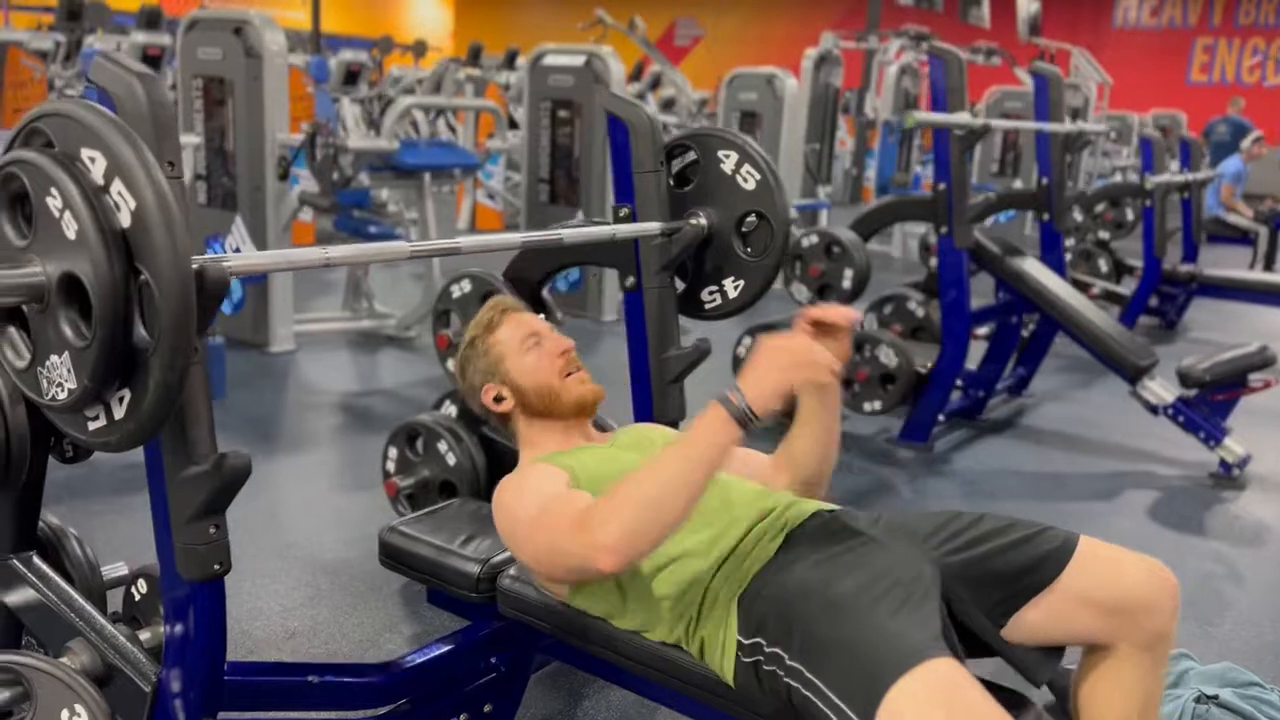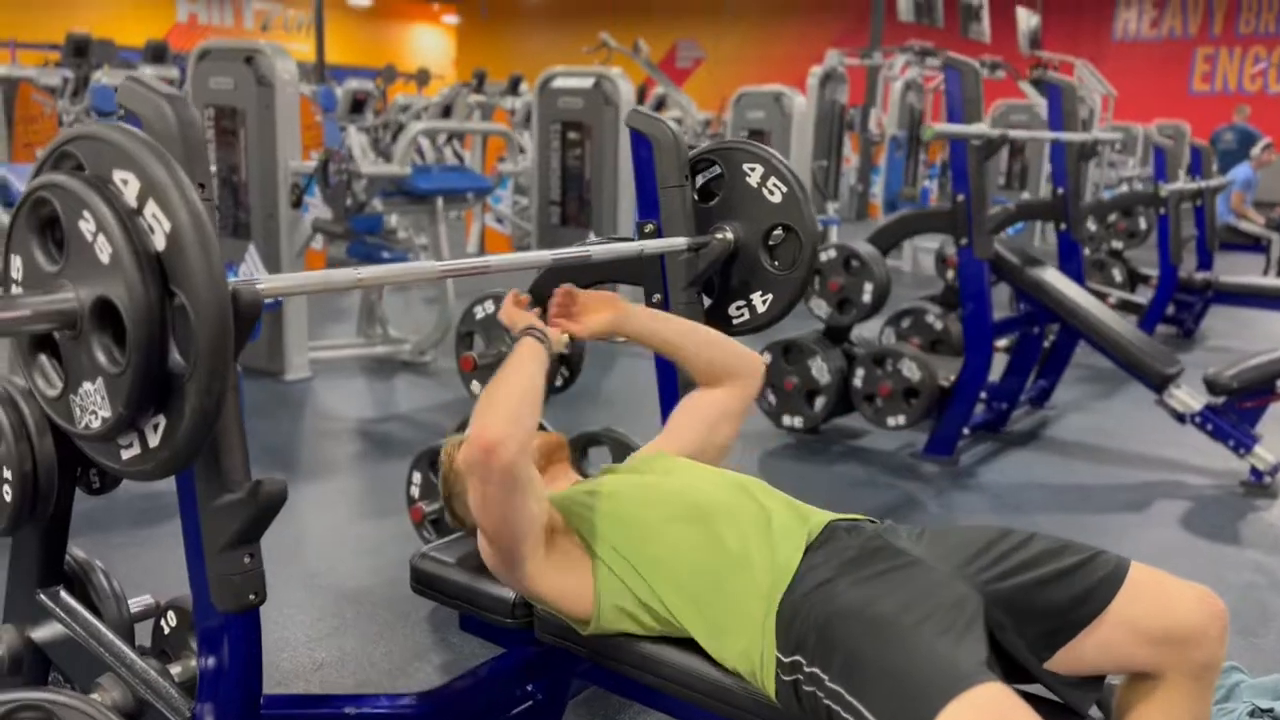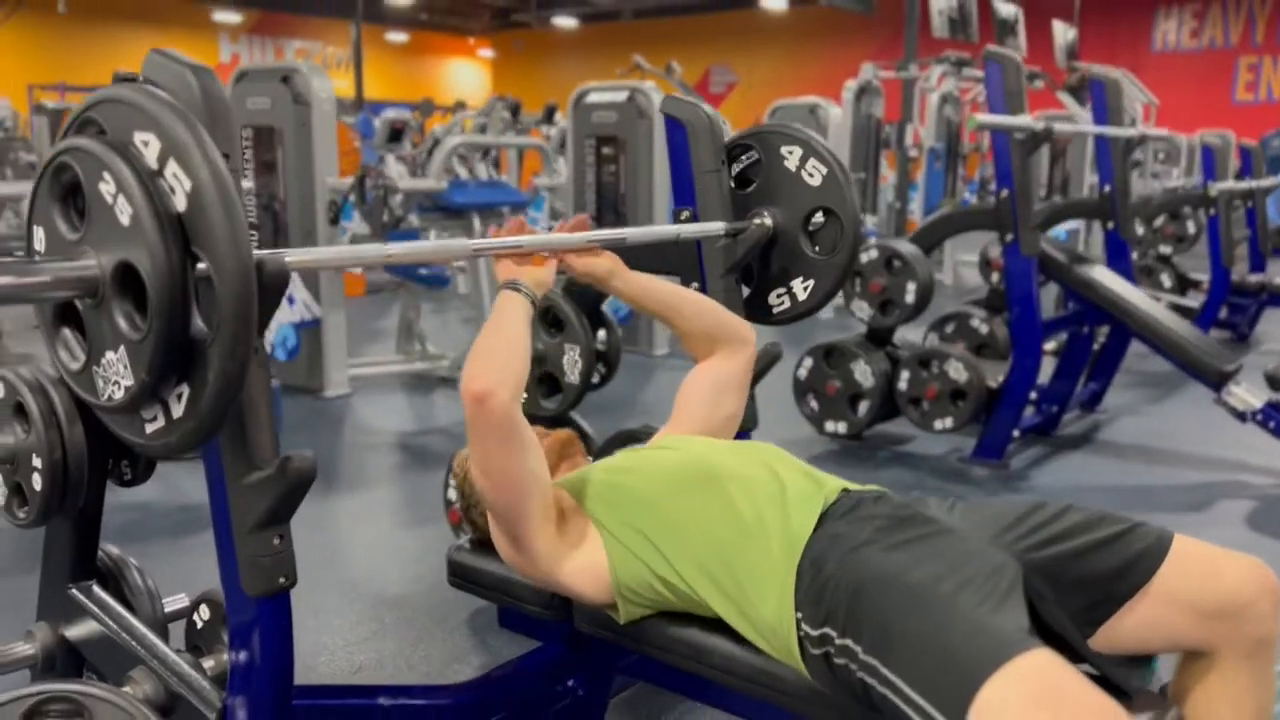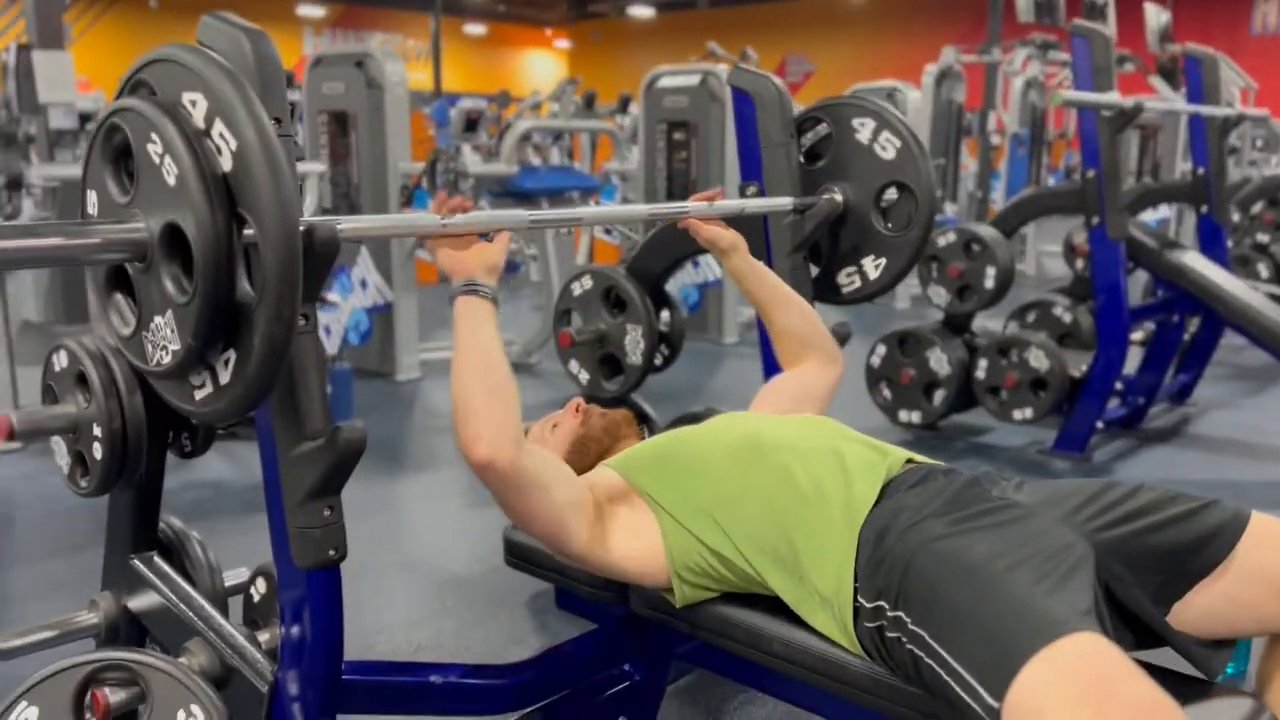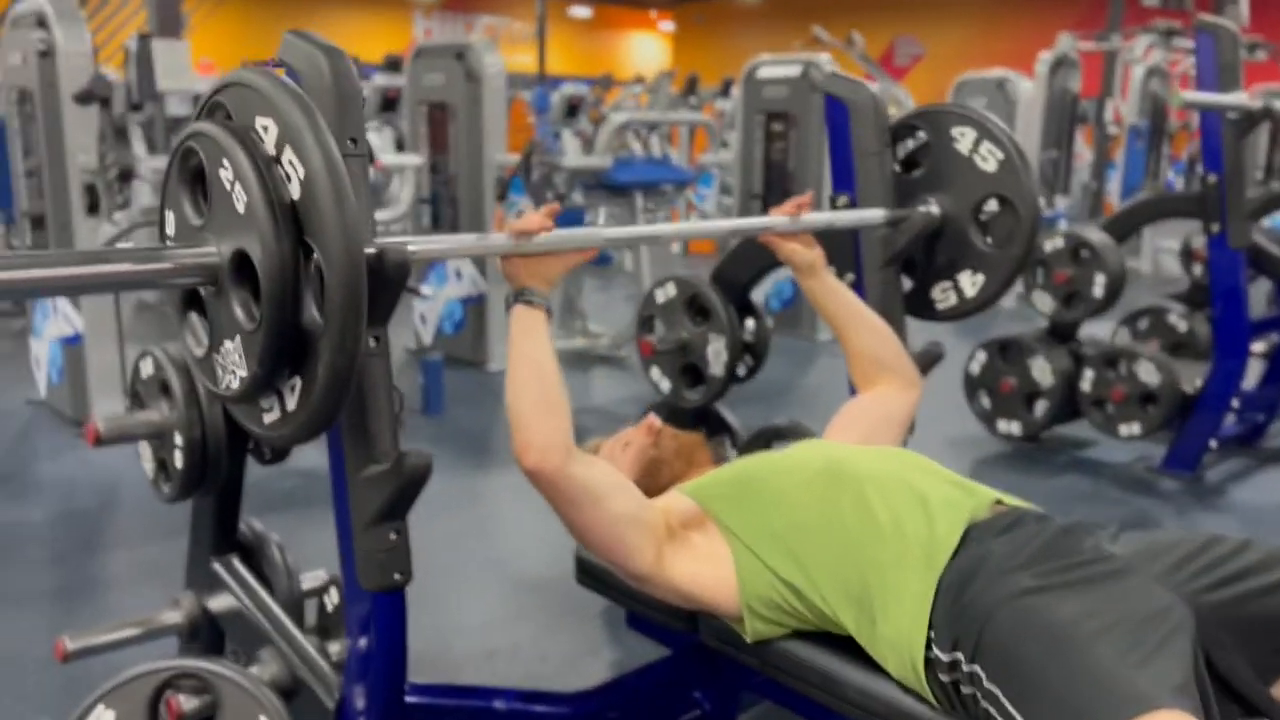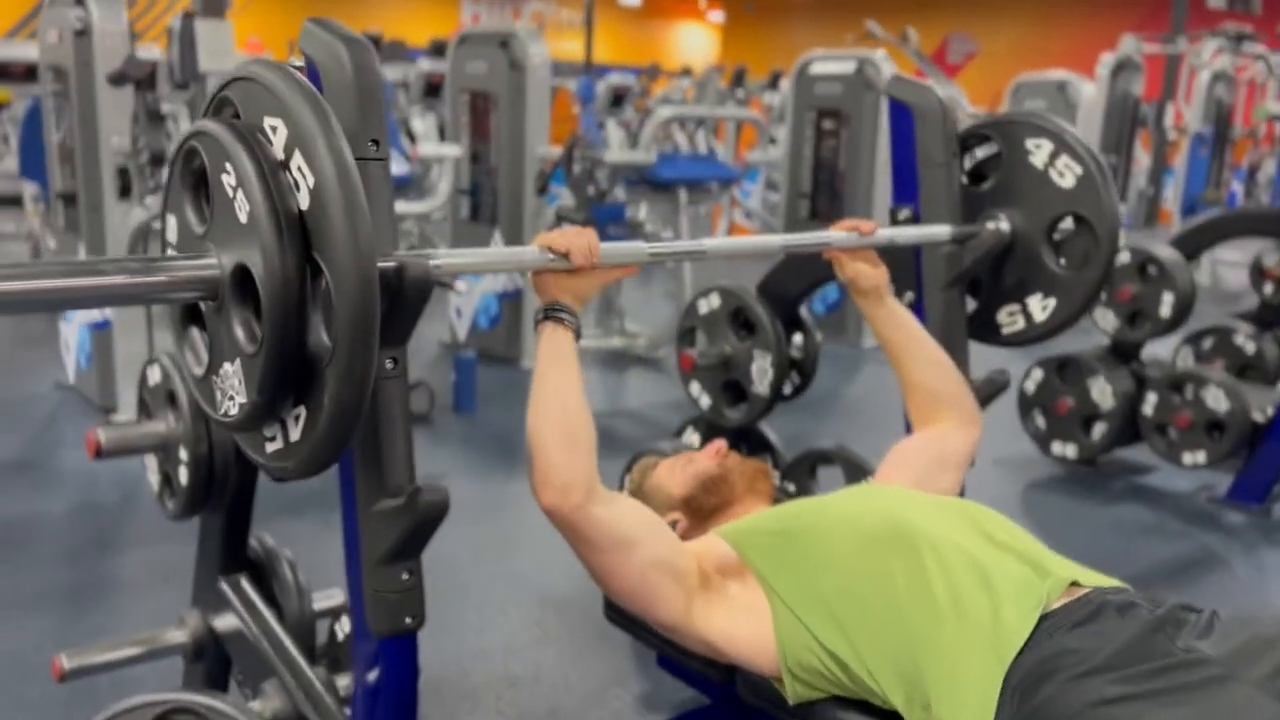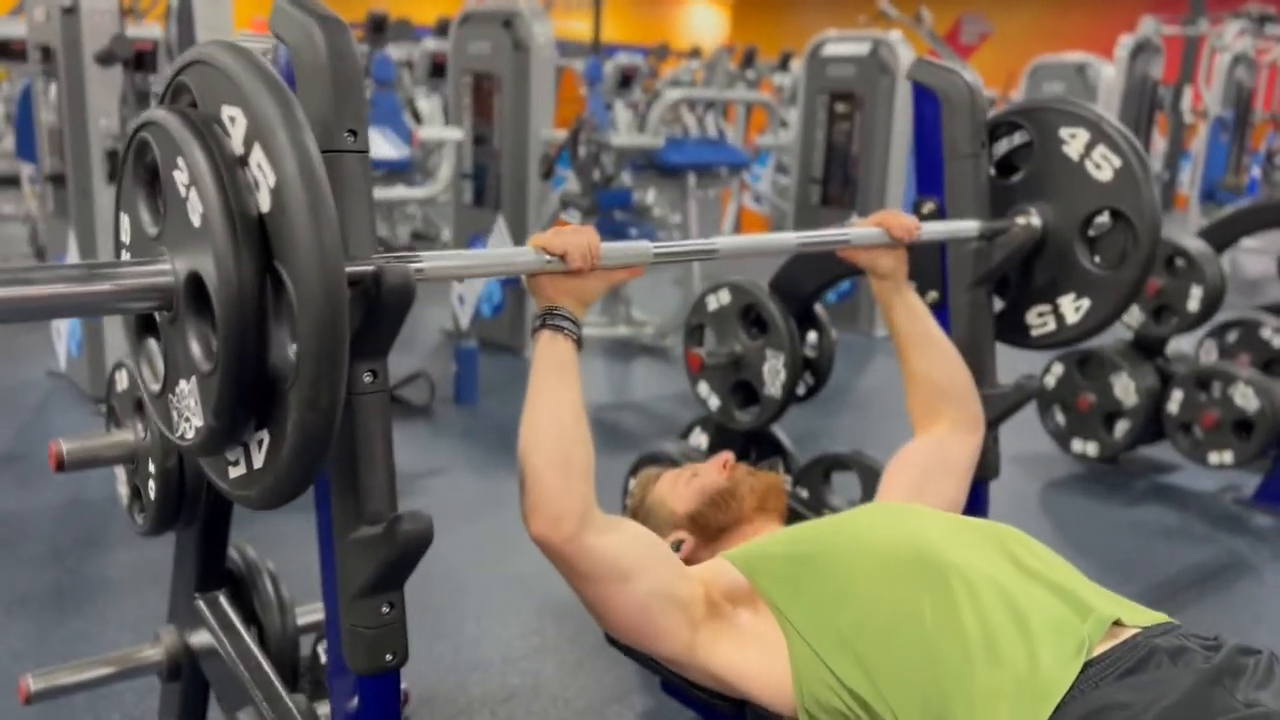
dt=0.4s
person 1, frame 1
left shoulder: (642, 437)
right shoulder: (526, 495)
right elbow: (611, 546)
left wrist: (820, 377)
right wrist: (743, 401)
right hip: (768, 600)
left knee: (1145, 597)
person 1, frame 2
left shoulder: (640, 471)
right shoulder: (532, 546)
left elbow: (737, 373)
right elbow: (494, 447)
left wrist: (618, 324)
right wrist: (536, 340)
right hip: (810, 607)
left knee: (1193, 625)
person 1, frame 3
left shoulder: (657, 456)
right shoulder: (548, 533)
left elbow: (733, 347)
right elbow: (483, 399)
left wrist: (617, 277)
right wrist: (519, 292)
person 1, frame 4
left shoulder: (721, 438)
right shoulder: (601, 512)
left elbow: (818, 360)
right elbow: (490, 449)
left wrist: (735, 255)
right wrist: (473, 290)
person 1, frame 5
left shoulder: (803, 464)
right shoulder: (672, 535)
left elbow: (895, 383)
right elbow: (547, 456)
left wrist: (813, 274)
right wrist: (529, 297)
person 1, frame 6
left shoulder: (860, 506)
right shoulder: (711, 579)
left elbow: (954, 423)
right elbow: (570, 493)
left wrist: (876, 298)
right wrist: (560, 314)
person 1, frame 7
left shoulder: (880, 527)
right shoulder: (720, 605)
left elbow: (954, 424)
right elbow: (562, 519)
left wrist: (892, 286)
right wrist: (559, 319)
